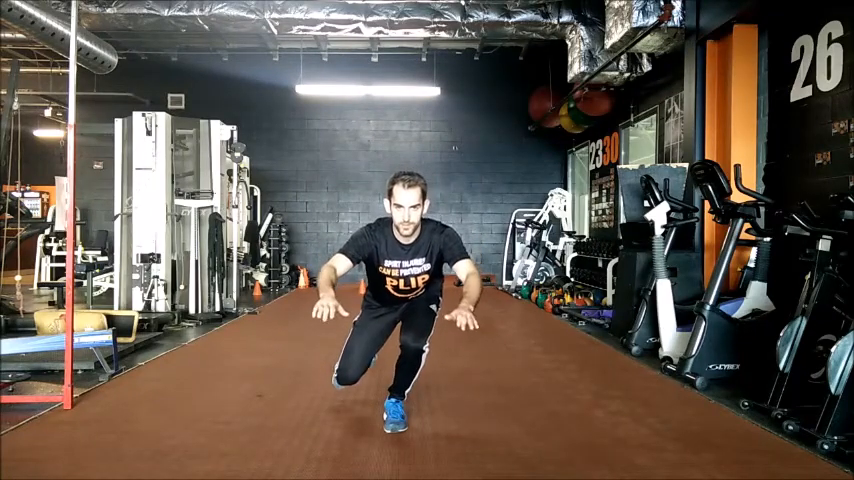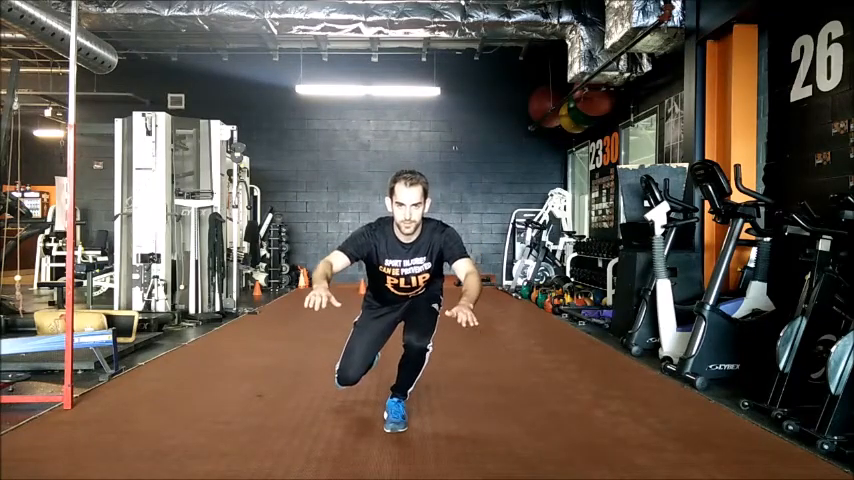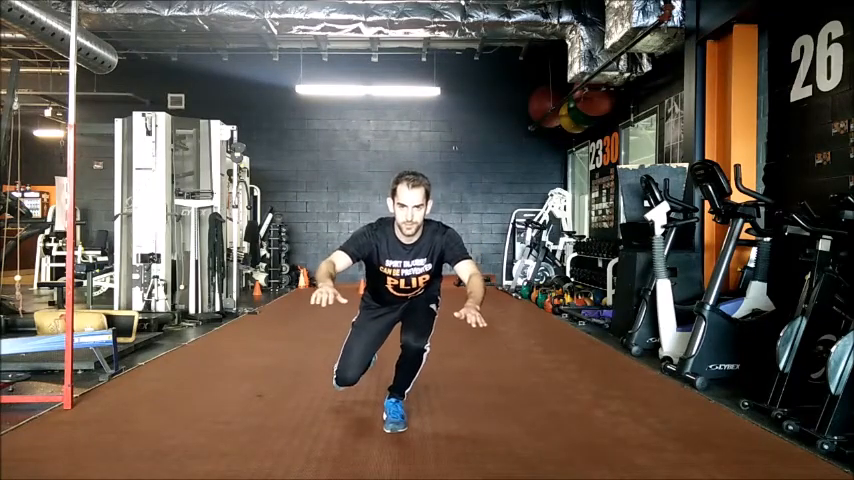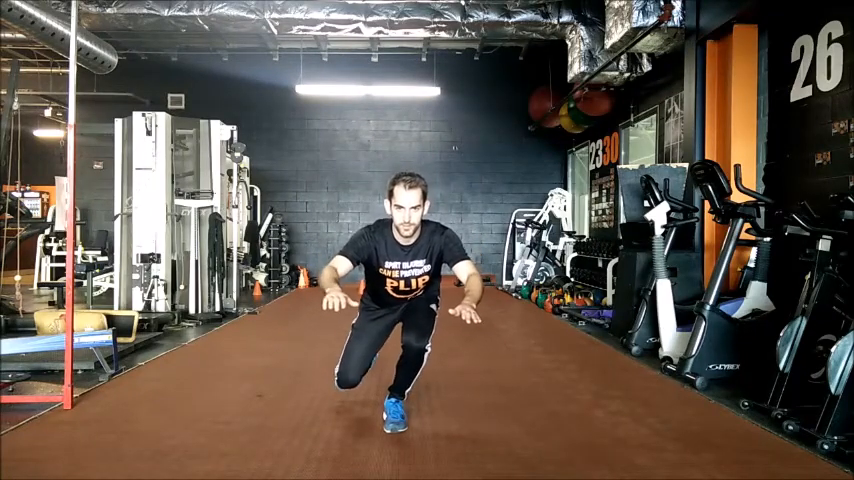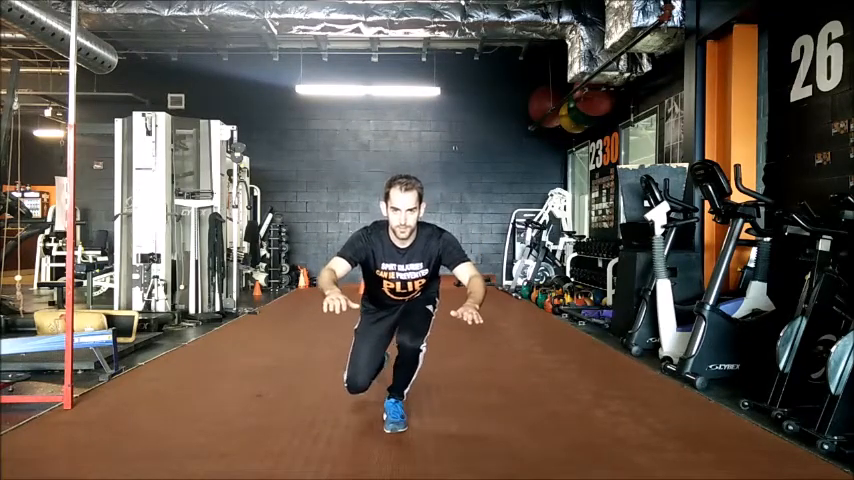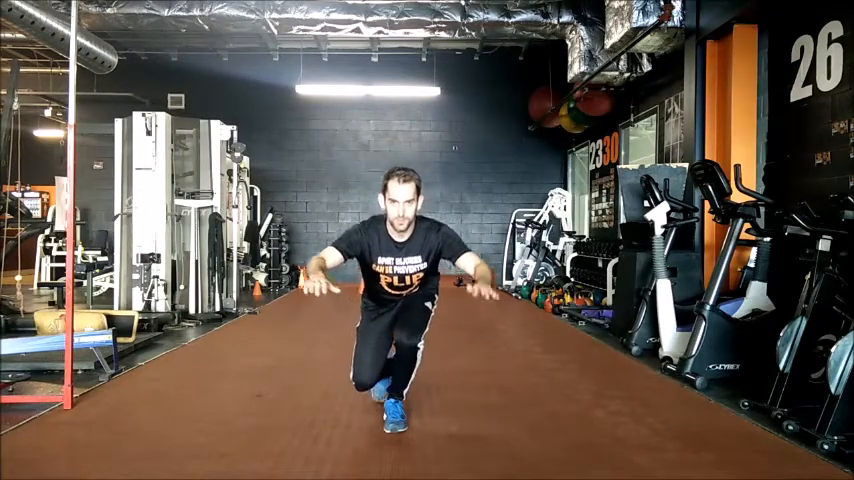
dt=0.3s
person 1, frame 1
left shoulder: (442, 236)
right shoulder: (371, 235)
left elbow: (470, 274)
right elbow: (332, 267)
left wrist: (466, 306)
right wrist: (327, 294)
left hip: (422, 300)
right hip: (379, 303)
left knee: (413, 344)
right knee: (347, 376)
left ankle: (395, 400)
right ankle: (367, 354)
person 1, frame 2
left shoulder: (442, 235)
right shoulder: (372, 235)
left elbow: (470, 273)
right elbow: (329, 263)
left wrist: (465, 303)
right wrist: (321, 285)
left hip: (423, 300)
right hip: (380, 303)
left knee: (418, 342)
right knee: (347, 377)
left ankle: (397, 400)
right ankle: (370, 355)
person 1, frame 3
left shoulder: (443, 237)
right shoulder: (372, 234)
left elbow: (472, 274)
right elbow: (331, 263)
left wrist: (472, 304)
right wrist: (326, 283)
left hip: (421, 300)
right hip: (378, 303)
left knee: (415, 343)
right knee: (346, 377)
left ankle: (395, 400)
right ankle: (367, 354)
person 1, frame 4
left shoulder: (441, 237)
right shoulder: (370, 237)
left elbow: (471, 275)
right elbow: (331, 269)
left wrist: (468, 302)
right wrist: (333, 289)
left hip: (421, 301)
right hip: (378, 304)
left knee: (416, 343)
right knee: (347, 379)
left ankle: (395, 400)
right ankle: (367, 352)
person 1, frame 5
left shoulder: (438, 240)
right shoulder: (367, 238)
left elbow: (473, 277)
right elbow: (329, 271)
left wrist: (471, 304)
right wrist: (332, 291)
left hip: (419, 302)
right hip: (377, 307)
left knee: (410, 343)
right knee: (356, 384)
left ankle: (395, 400)
right ankle: (378, 359)
person 1, frame 6
left shoulder: (436, 234)
right shoulder: (365, 233)
left elbow: (478, 266)
right elbow: (322, 260)
left wrist: (483, 281)
right wrist: (315, 273)
left hip: (418, 298)
right hip: (378, 304)
left knee: (408, 342)
right knee: (364, 381)
left ankle: (395, 400)
right ankle: (388, 369)
